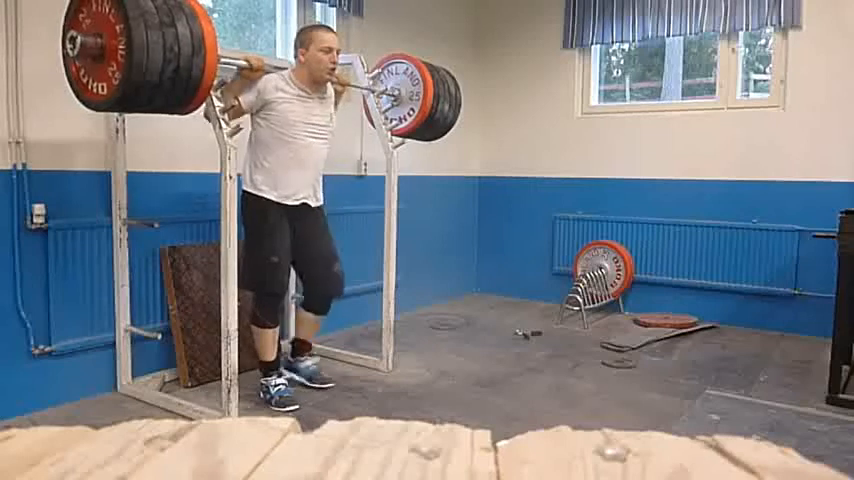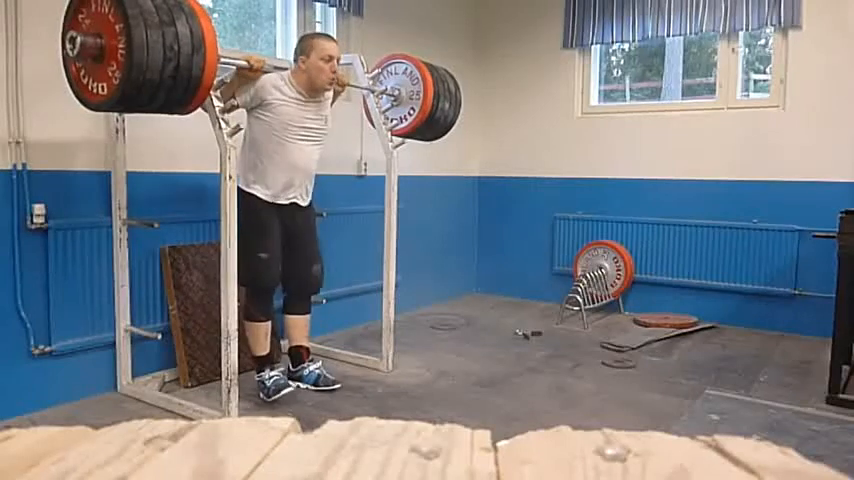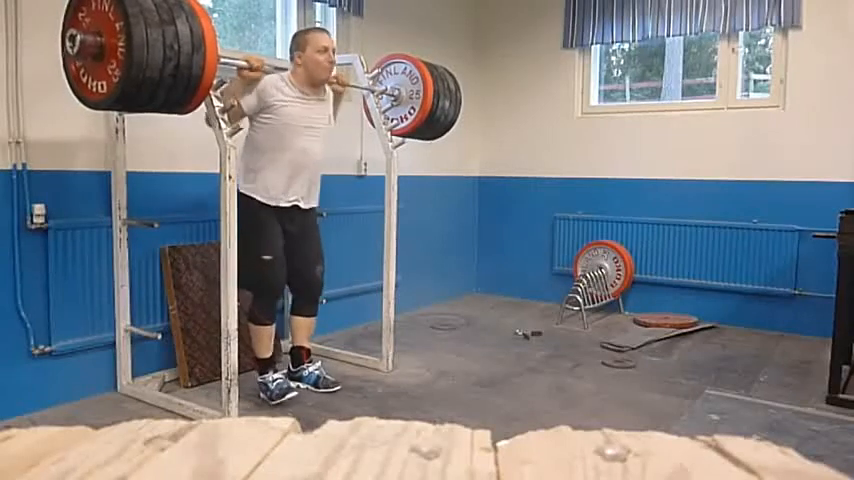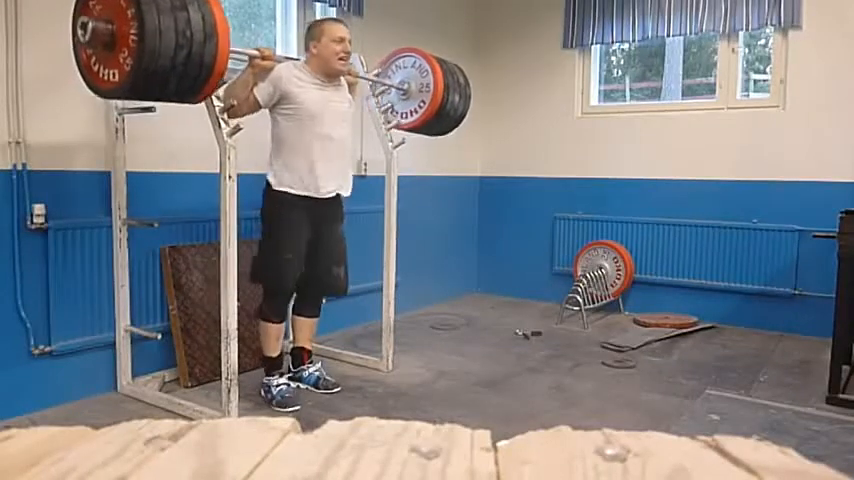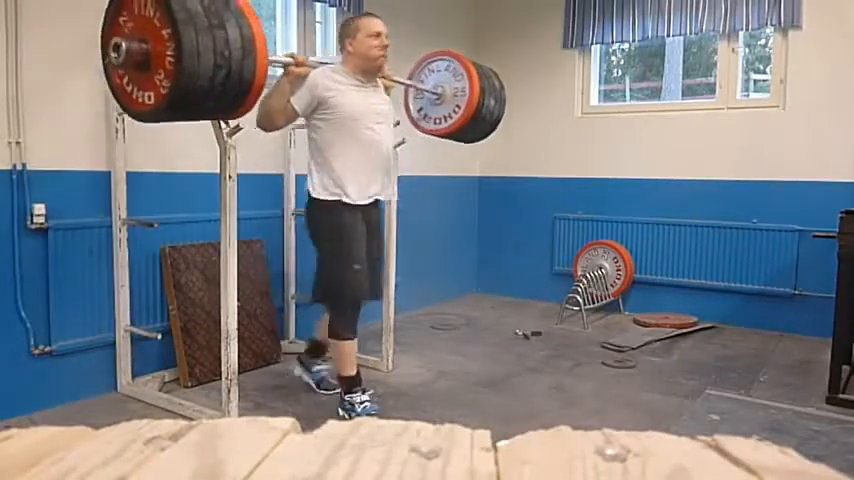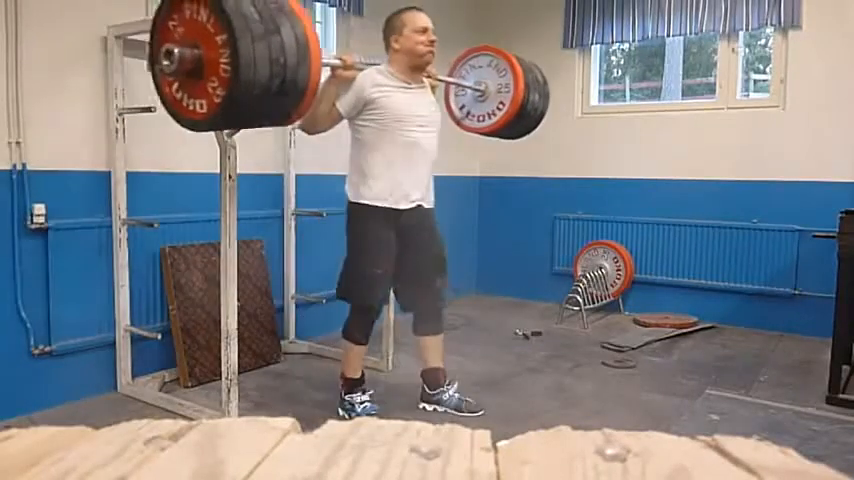
dt=0.5s
person 1, frame 1
left shoulder: (328, 94)
right shoulder: (269, 86)
right wrist: (243, 77)
left hip: (310, 204)
right hip: (268, 203)
left knee: (327, 284)
right knee: (270, 291)
left ankle: (298, 356)
right ankle: (271, 377)
person 1, frame 2
left shoulder: (324, 96)
right shoulder: (267, 86)
left wrist: (337, 92)
right wrist: (241, 75)
left hip: (300, 203)
right hip: (260, 201)
left knee: (302, 285)
right knee: (262, 286)
left ankle: (302, 364)
right ankle: (266, 372)
person 1, frame 3
left shoulder: (324, 95)
right shoulder: (268, 88)
left wrist: (337, 95)
right wrist: (242, 79)
left hip: (303, 206)
right hip: (262, 204)
left knee: (310, 286)
right knee: (268, 288)
left ankle: (302, 364)
right ankle: (267, 374)
person 1, frame 4
left shoulder: (344, 86)
right shoulder: (285, 77)
right elbow: (232, 107)
right wrist: (254, 70)
left hip: (329, 199)
right hip: (290, 197)
left knee: (316, 284)
right knee: (280, 285)
left ankle: (302, 363)
right ankle: (273, 376)
person 1, frame 5
left shoulder: (379, 88)
right shoulder: (321, 82)
right elbow: (267, 121)
right wrist: (289, 78)
left hip: (368, 203)
right hip: (334, 204)
left knee: (354, 293)
right knee: (348, 294)
left ankle: (313, 357)
right ankle: (352, 392)
person 1, frame 6
left shoulder: (426, 88)
right shoulder: (368, 84)
right elbow: (311, 124)
right wrist: (334, 80)
left hip: (418, 209)
right hip: (374, 209)
left knee: (428, 299)
right knee: (367, 304)
left ankle: (436, 388)
right ankle: (351, 393)
